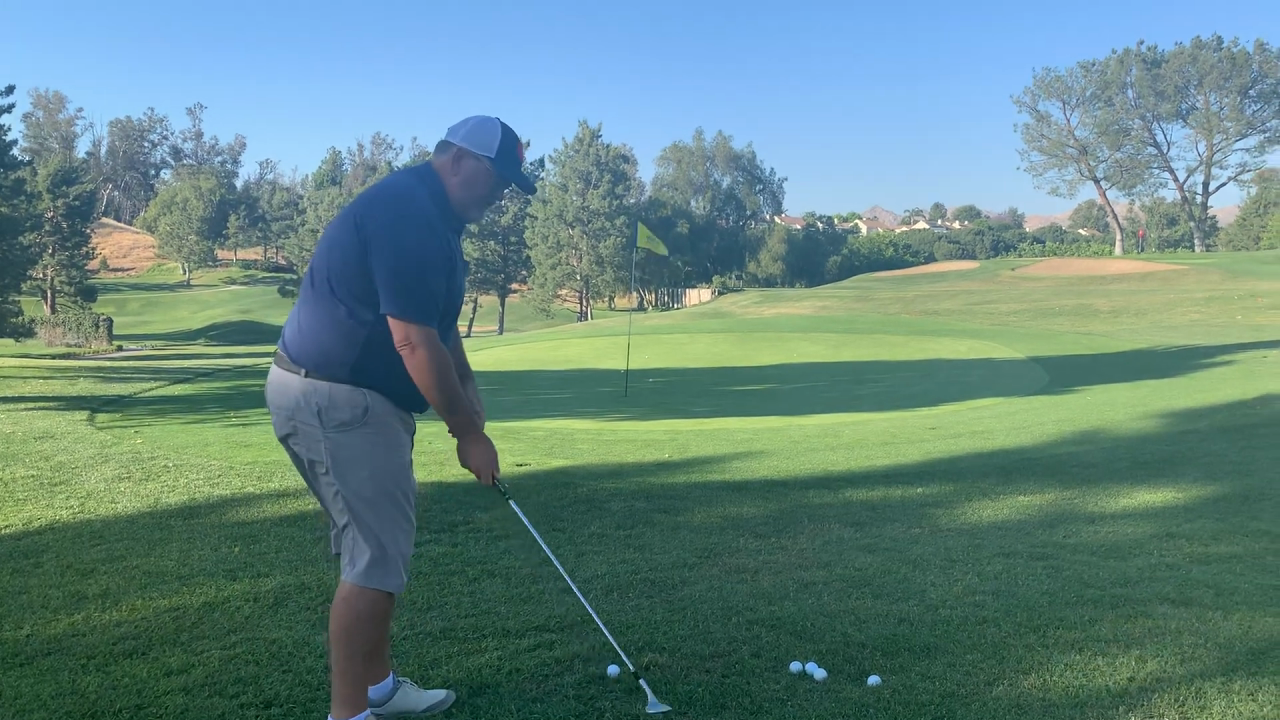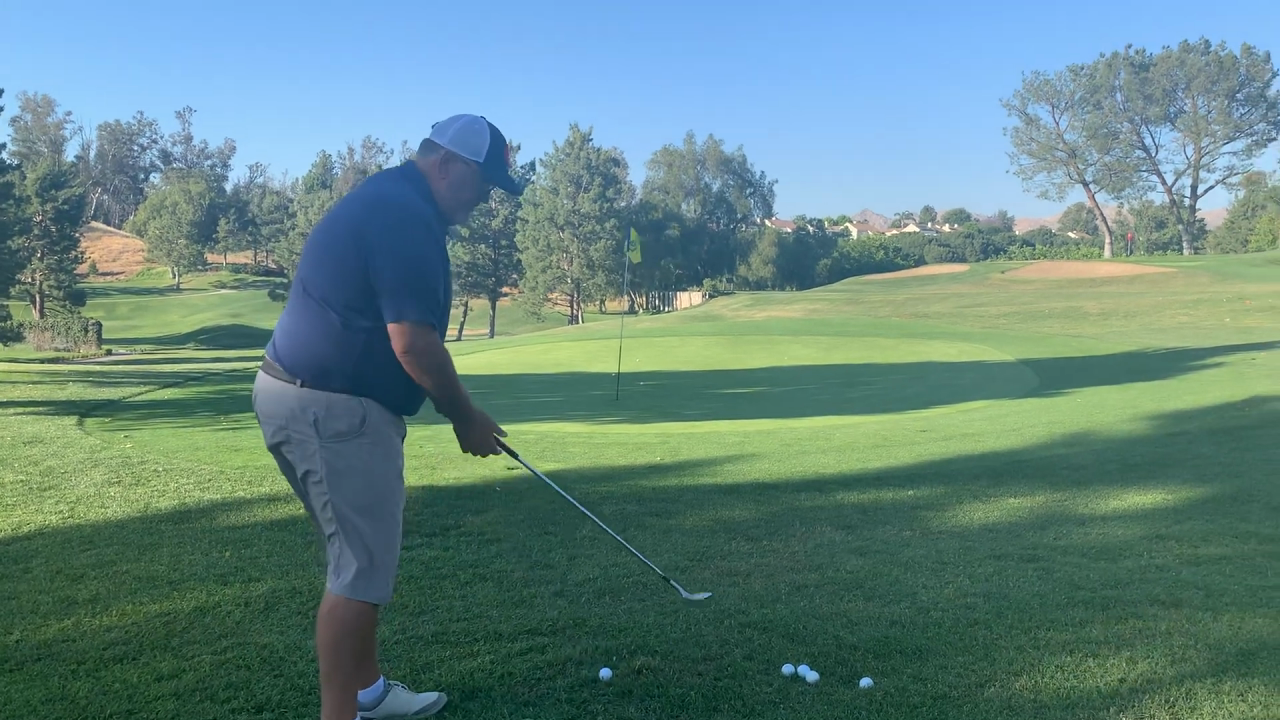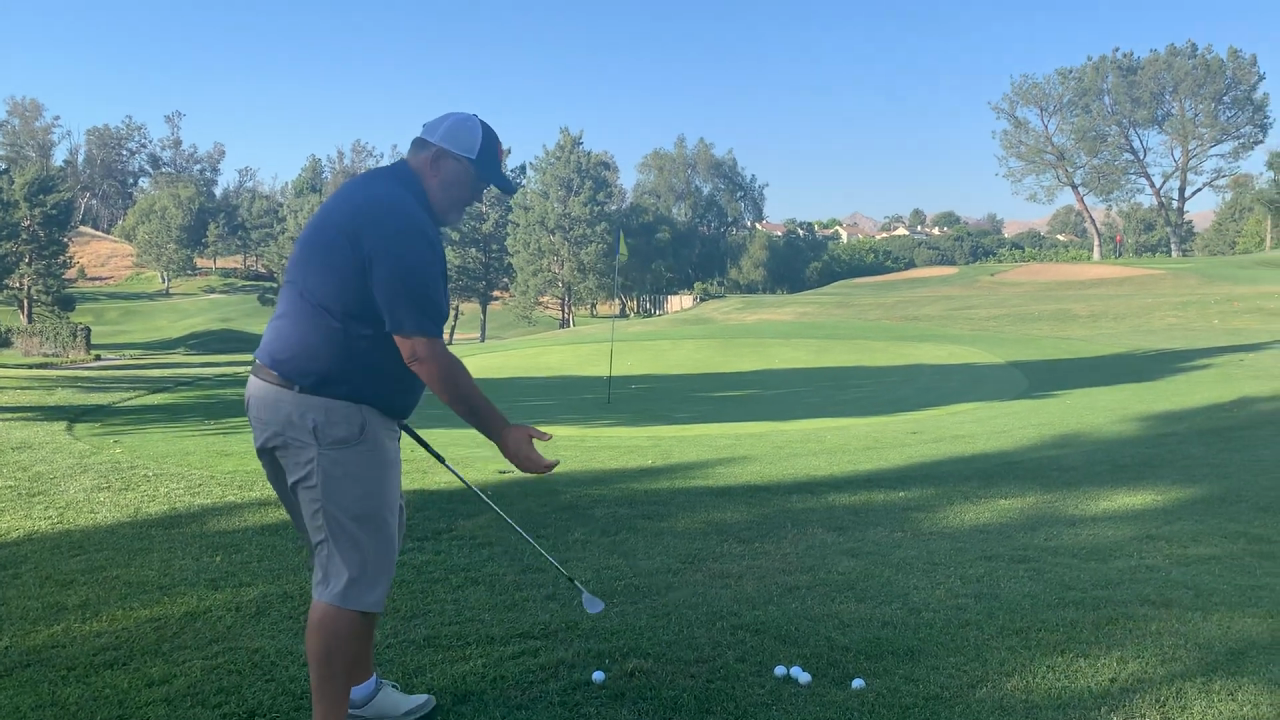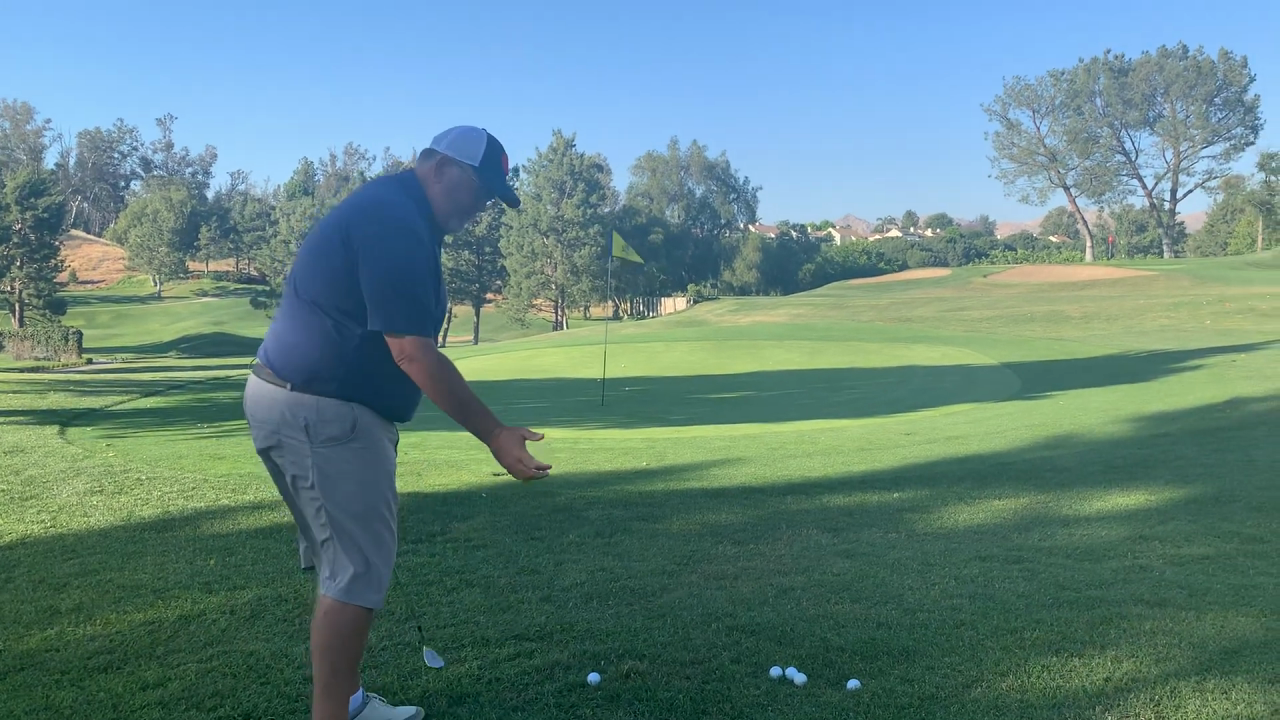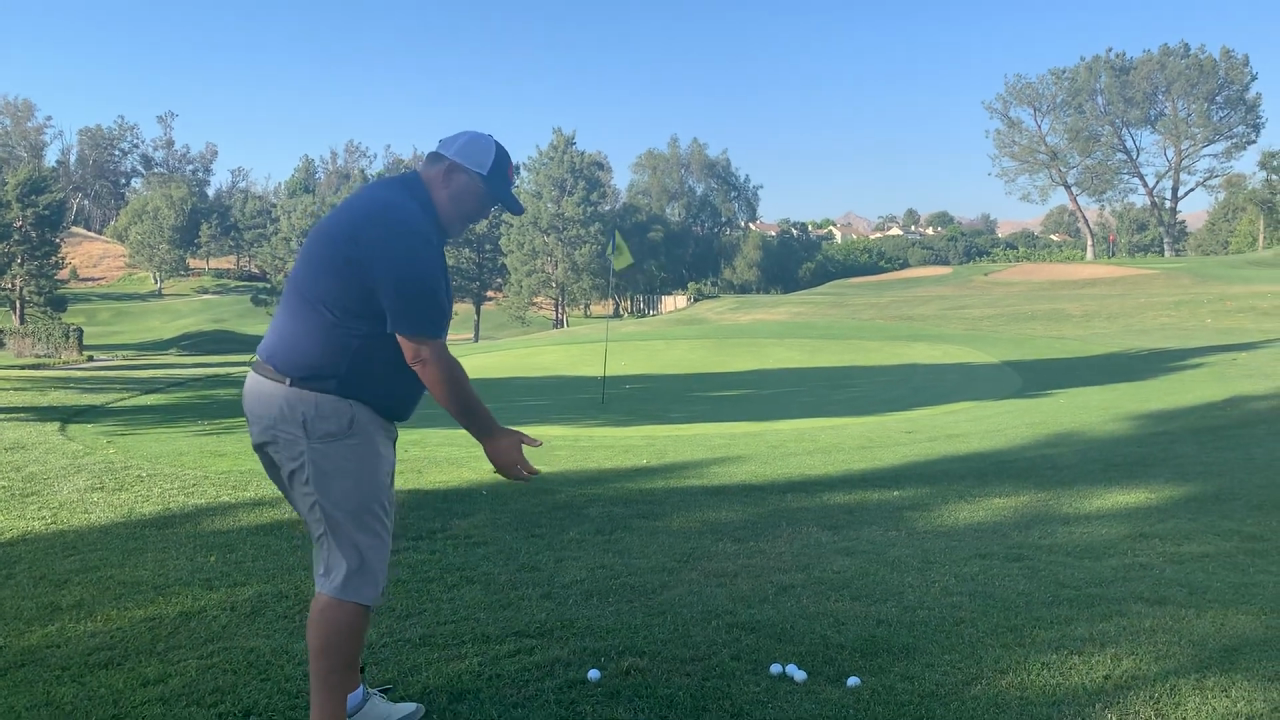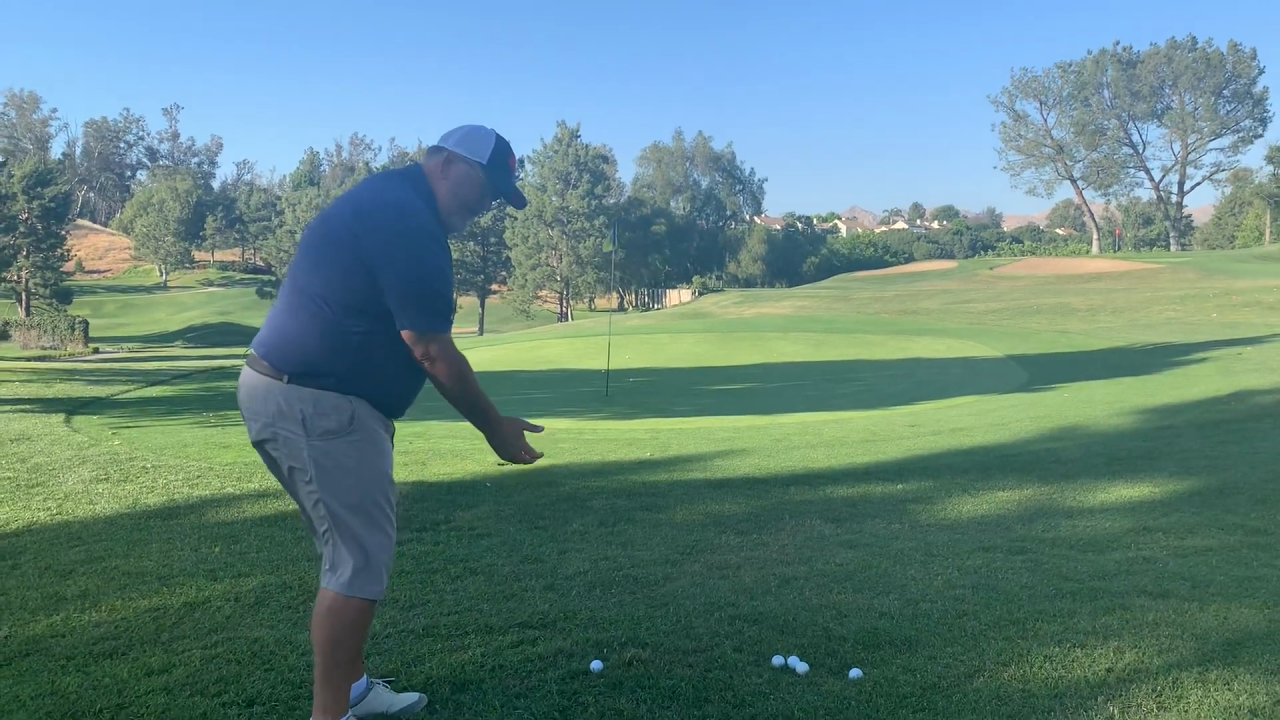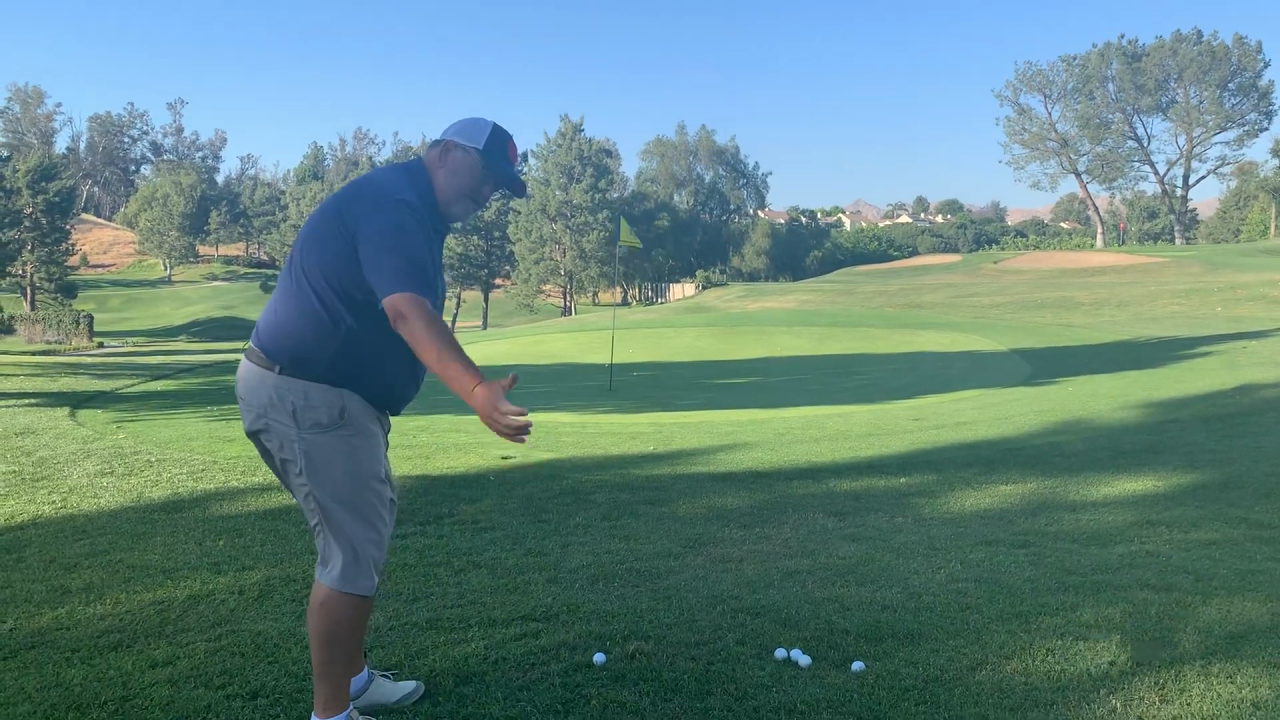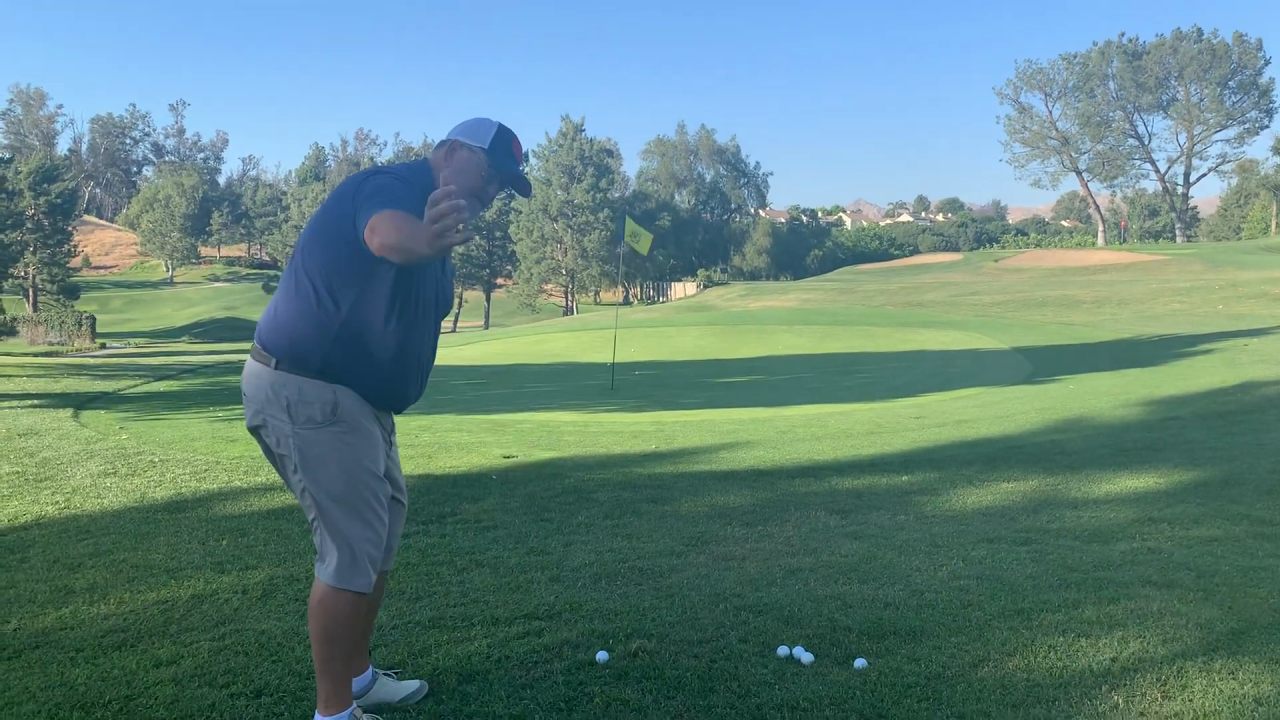
dt=0.3s
person 1, frame 1
left shoulder: (429, 214)
right shoulder: (408, 212)
left elbow: (438, 327)
right elbow: (414, 341)
left wrist: (468, 391)
right wrist: (469, 434)
left hip: (357, 396)
right hip: (334, 398)
left knee: (380, 546)
right knee: (376, 556)
person 1, frame 2
left shoulder: (392, 202)
right shoulder: (406, 217)
left elbow: (411, 332)
right elbow: (414, 345)
left wrist: (457, 408)
right wrist: (468, 420)
left hip: (328, 397)
right hip: (328, 406)
left knee: (368, 556)
right knee: (361, 565)
person 1, frame 3
left shoulder: (377, 196)
right shoulder: (400, 218)
right elbow: (422, 352)
right wrist: (502, 432)
left hip: (307, 395)
right hip: (324, 410)
left knee: (365, 554)
right knee: (351, 570)
person 1, frame 4
left shoulder: (389, 209)
right shoulder: (395, 222)
right elbow: (413, 353)
right wrist: (494, 433)
left hip: (316, 403)
right hip: (321, 410)
left knee: (349, 562)
right knee: (357, 570)
person 1, frame 5
left shoulder: (390, 209)
right shoulder: (403, 225)
right elbow: (425, 355)
right wrist: (492, 437)
left hip: (315, 400)
right hip: (319, 408)
left knee: (353, 556)
right knee: (352, 567)
person 1, frame 6
left shoulder: (389, 202)
right shoulder: (406, 221)
right elbow: (432, 352)
right wrist: (499, 429)
left hip: (308, 393)
right hip: (314, 402)
left knee: (361, 547)
right knee: (359, 559)
person 1, frame 7
left shoulder: (409, 208)
right shoulder: (392, 201)
right elbow: (408, 309)
right wrist: (477, 392)
left hip: (326, 391)
right hip: (307, 394)
left knee: (366, 537)
right knee: (352, 551)
person 1, frame 8
left shoulder: (430, 215)
right shoulder: (391, 188)
right elbow: (387, 236)
right wrist: (424, 242)
left hip: (355, 395)
right hip: (309, 392)
left knee: (379, 537)
right knee: (350, 549)
